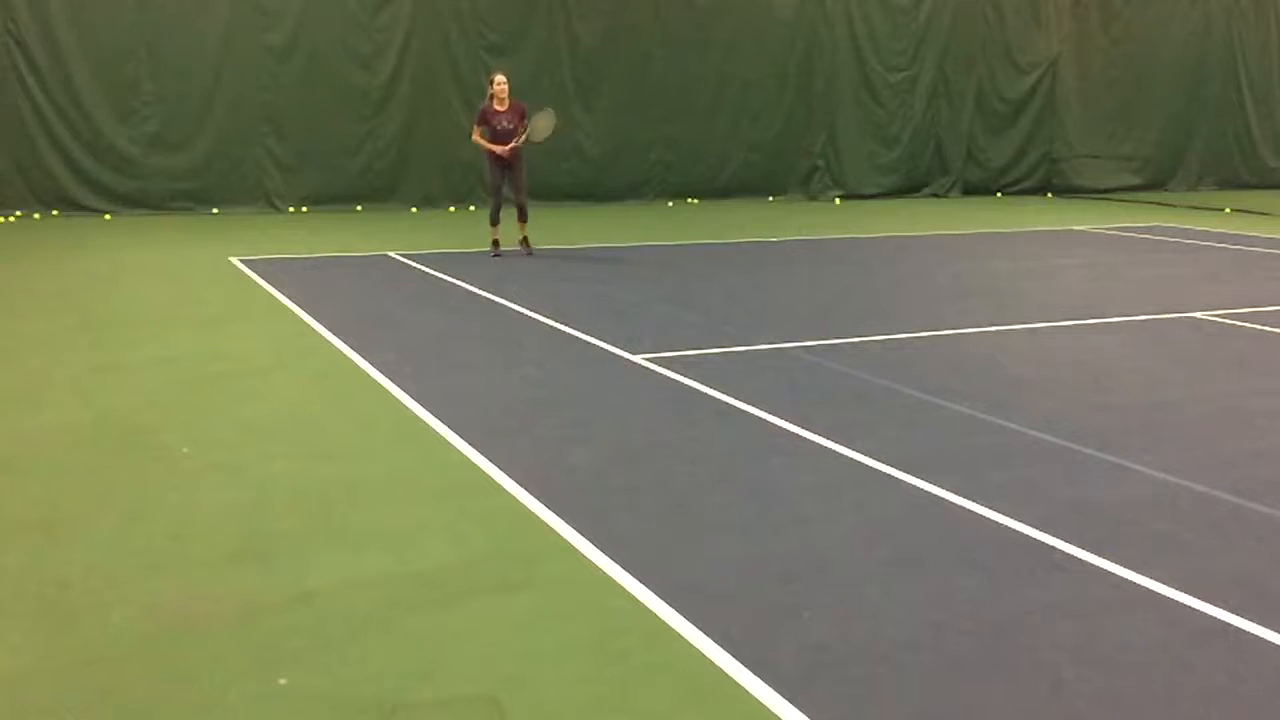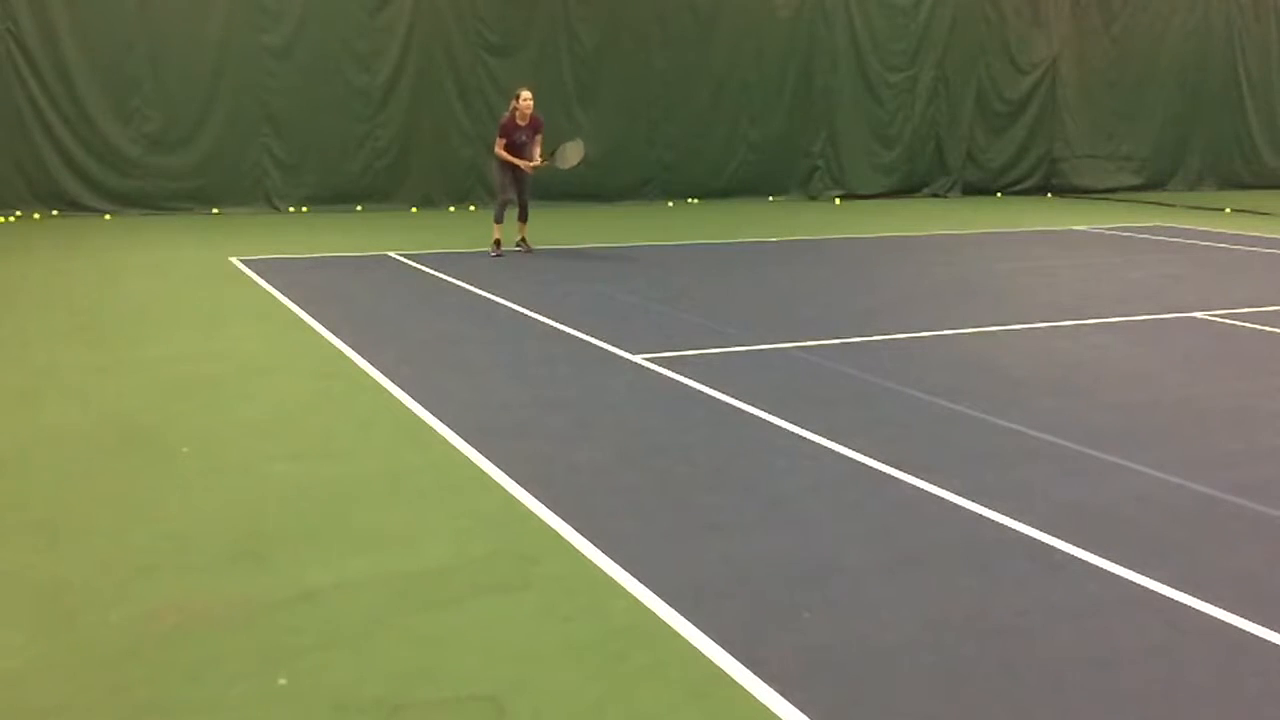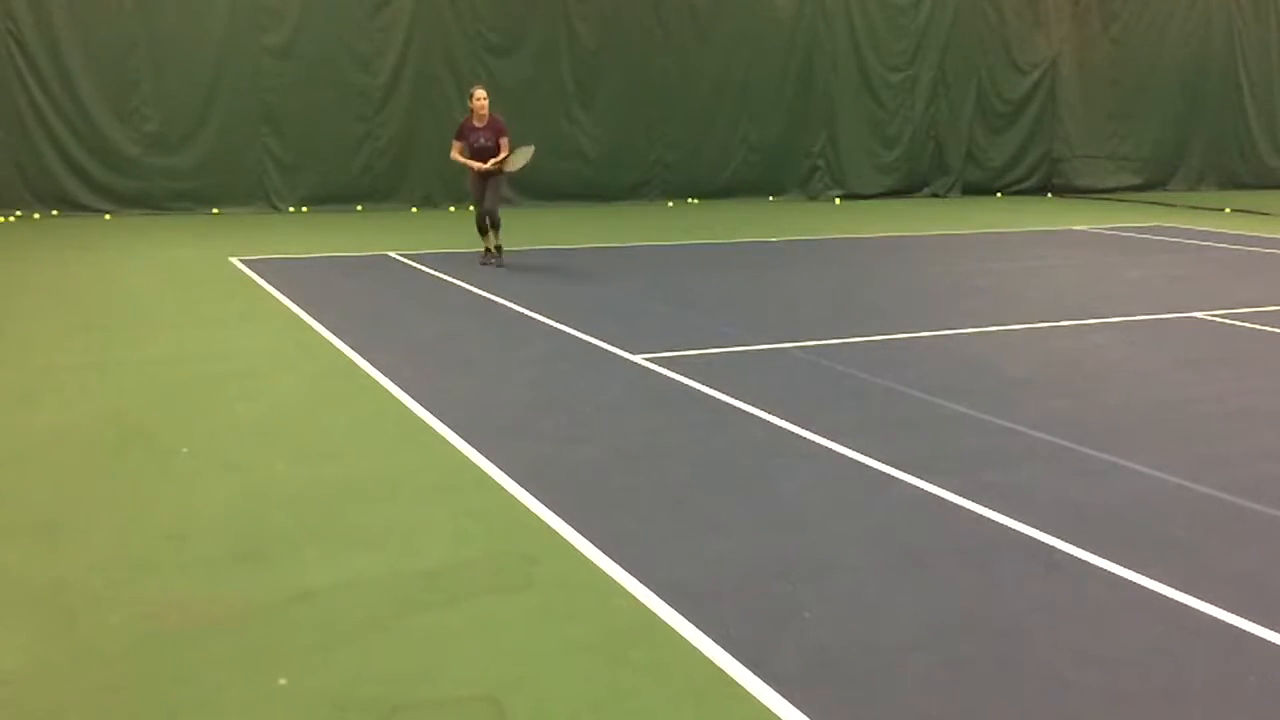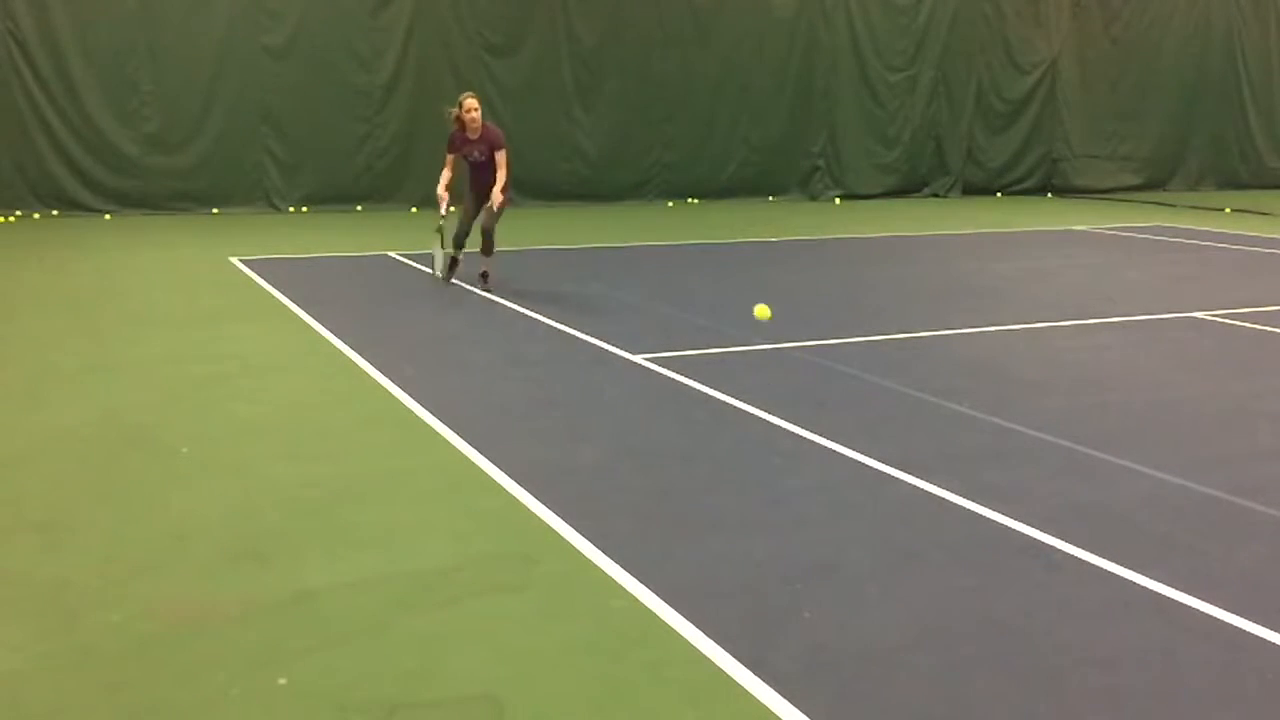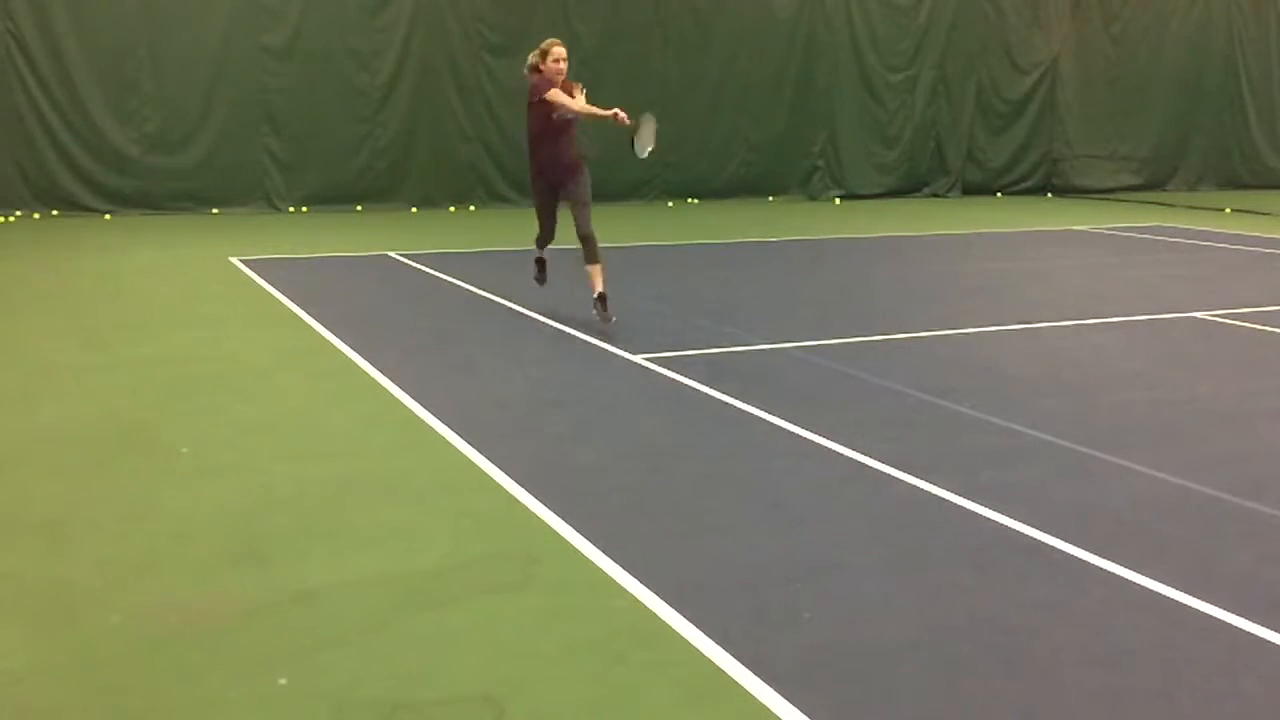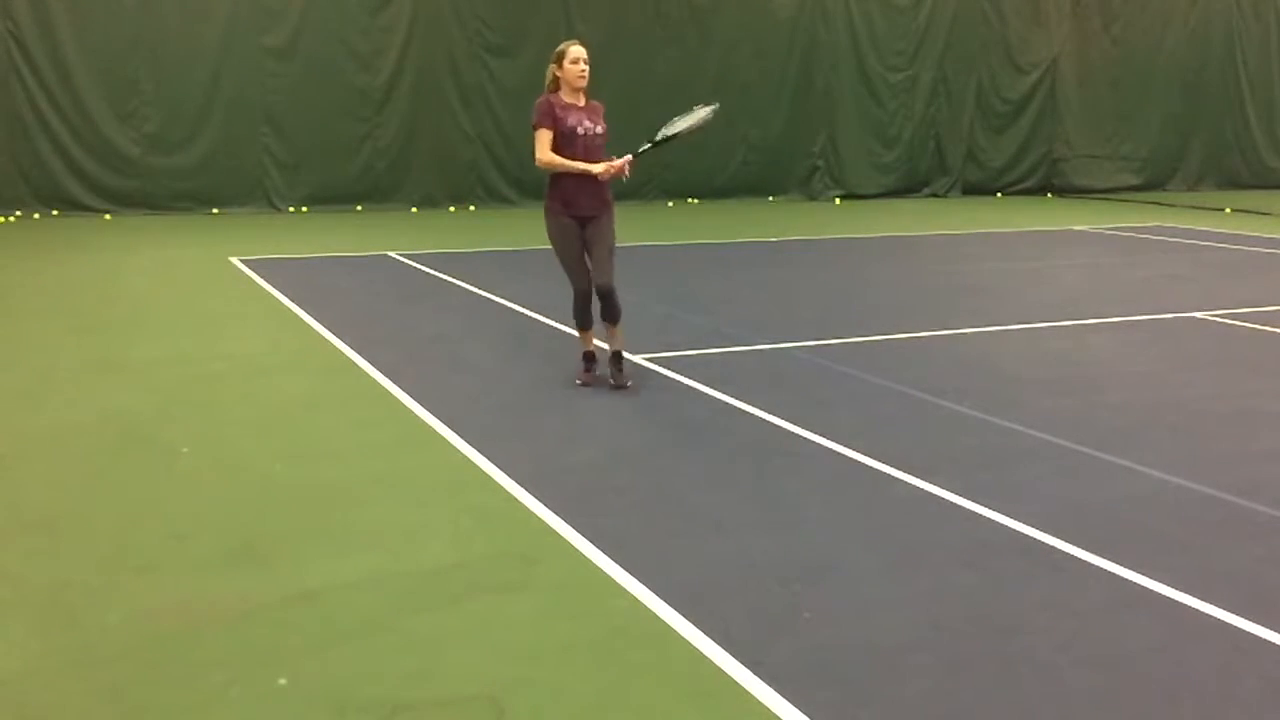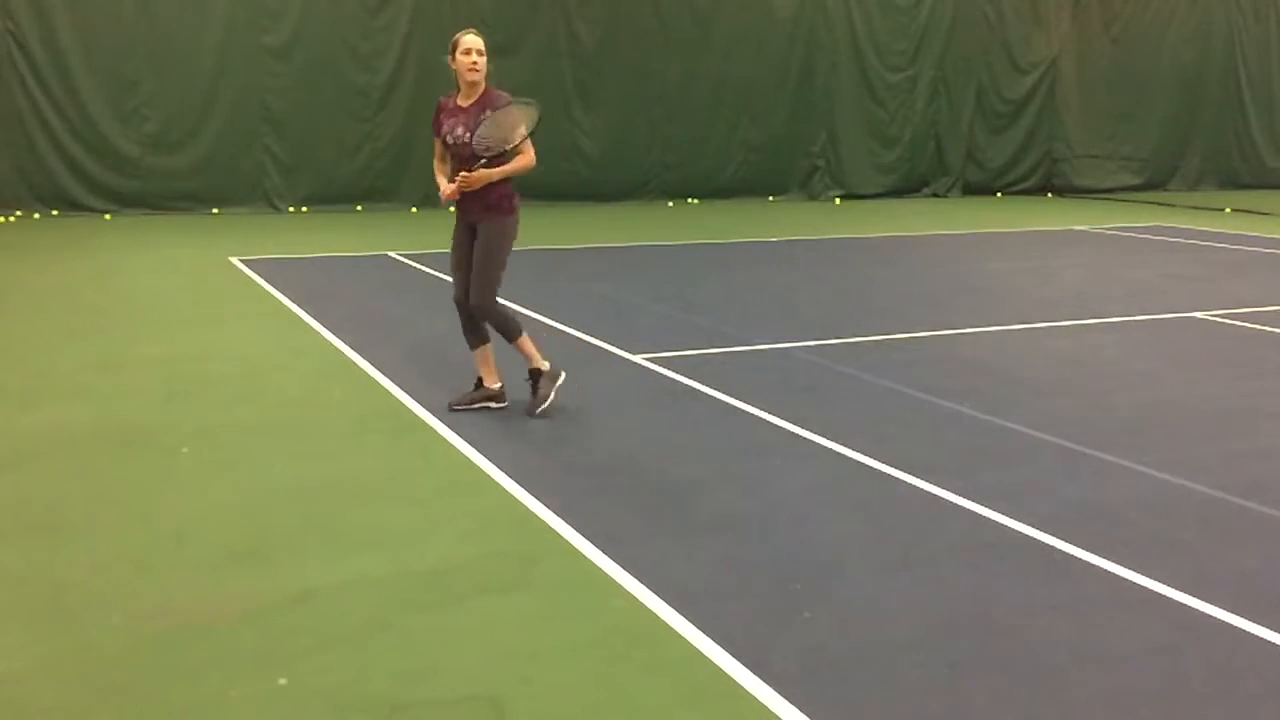
dt=0.7s
person 1, frame 1
left shoulder: (518, 108)
right shoulder: (485, 111)
left elbow: (526, 130)
right elbow: (475, 137)
left wrist: (521, 139)
right wrist: (493, 147)
left hip: (515, 159)
right hip: (495, 161)
left knee: (521, 200)
right knee: (496, 201)
left ankle: (524, 238)
right ankle: (495, 242)
person 1, frame 2
left shoulder: (537, 122)
right shoulder: (507, 123)
left elbow: (536, 145)
right elbow: (498, 150)
left wrist: (536, 158)
right wrist: (519, 162)
left hip: (523, 163)
right hip: (504, 163)
left knee: (524, 201)
right knee: (504, 198)
left ankle: (521, 238)
right ankle: (496, 242)
person 1, frame 3
left shoulder: (498, 123)
right shoulder: (464, 126)
left elbow: (505, 152)
right elbow: (454, 154)
left wrist: (495, 161)
right wrist: (471, 163)
left hip: (496, 172)
right hip: (476, 173)
left knee: (490, 208)
right knee: (480, 213)
left ankle: (497, 245)
right ankle: (488, 249)
person 1, frame 4
left shoulder: (494, 134)
right shoulder: (455, 137)
left elbow: (502, 170)
right elbow: (448, 169)
left wrist: (497, 191)
right wrist: (442, 189)
left hip: (496, 188)
right hip: (475, 188)
left knee: (486, 228)
right knee: (460, 234)
left ankle: (484, 274)
right ankle: (455, 258)
person 1, frame 5
left shoulder: (570, 89)
right shoulder: (538, 86)
right elbow: (572, 107)
left wrist: (581, 106)
right wrist: (609, 113)
left hip: (574, 171)
right hip: (543, 174)
left knee: (585, 231)
right knee: (547, 232)
left ankle: (600, 296)
right ankle: (540, 255)
person 1, frame 6
left shoulder: (595, 109)
right shoulder: (548, 105)
right elbow: (543, 157)
left wrist: (616, 163)
right wrist: (590, 168)
left hip: (599, 207)
right hip: (562, 209)
left knee: (605, 284)
right knee: (581, 286)
left ankle: (615, 355)
right ankle: (588, 355)
person 1, frame 7
left shoulder: (499, 104)
right shoulder: (444, 108)
left elbow: (528, 159)
right elbow: (440, 160)
left wrist: (489, 176)
right wrist: (444, 186)
left hip: (497, 215)
right hip: (466, 217)
left knee: (482, 302)
right knee: (463, 300)
left ankle: (543, 370)
right ankle: (490, 386)
